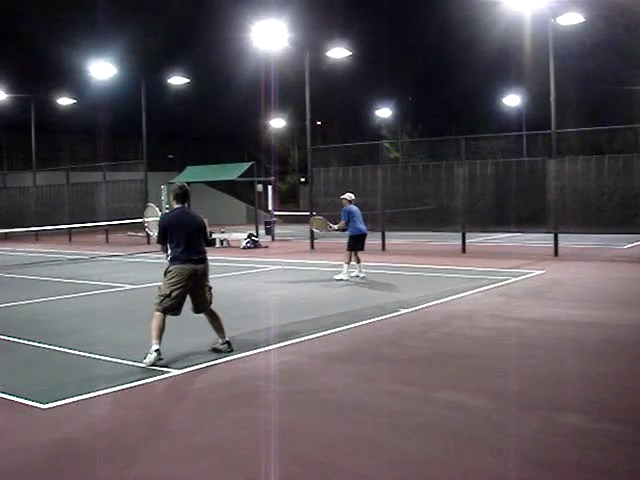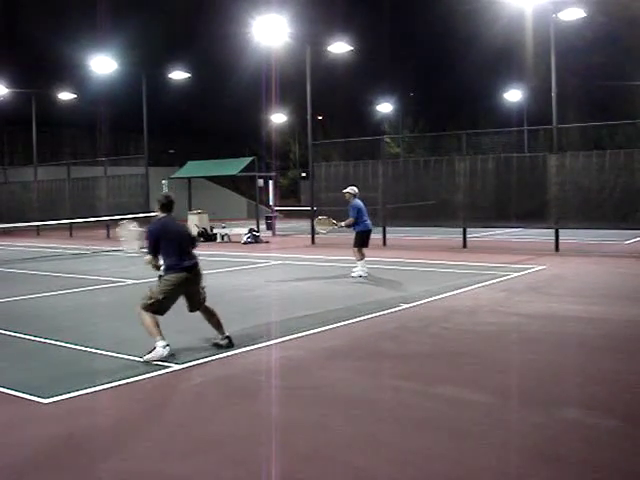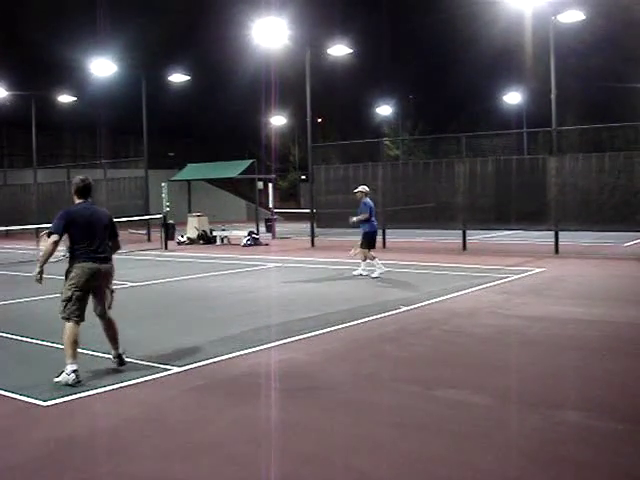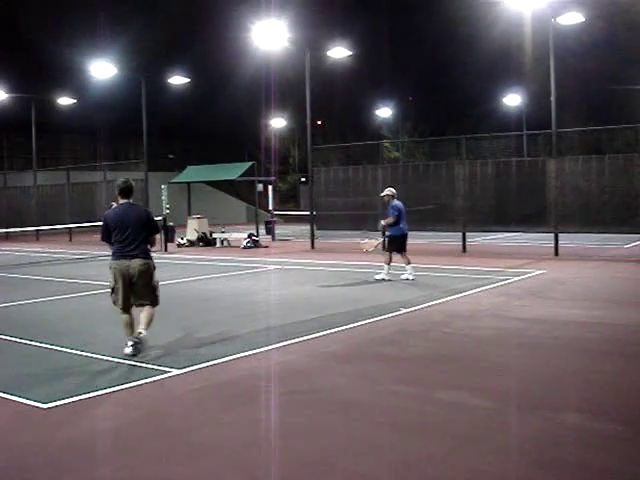
dt=1s
person 1, frame 1
left shoulder: (166, 218)
right shoulder: (198, 219)
left elbow: (164, 248)
right elbow: (205, 244)
left hip: (179, 267)
right hip: (200, 266)
left knee: (160, 310)
right knee: (206, 308)
left ankle: (155, 350)
right ankle: (224, 342)
person 1, frame 2
left shoulder: (154, 228)
right shoulder: (182, 226)
left elbow: (153, 258)
left wrist: (156, 264)
left hip: (174, 276)
right hip: (193, 271)
left knee: (146, 310)
right knee: (201, 306)
left ankle: (162, 347)
right ankle: (224, 337)
person 1, frame 3
left shoulder: (68, 213)
right shoulder: (104, 214)
left elbow: (53, 241)
right elbow: (116, 245)
left wrist: (40, 266)
left hip: (80, 268)
right hip: (104, 268)
left knee: (71, 320)
right knee: (104, 314)
left ankle: (71, 370)
right ankle: (117, 355)
person 1, frame 4
left shoulder: (110, 215)
right shoulder: (144, 213)
left elbow: (109, 242)
right elbow: (153, 242)
left hip: (119, 263)
right hip: (142, 262)
left knee: (125, 307)
right knee: (149, 304)
left ankle: (131, 343)
right ankle: (141, 333)
